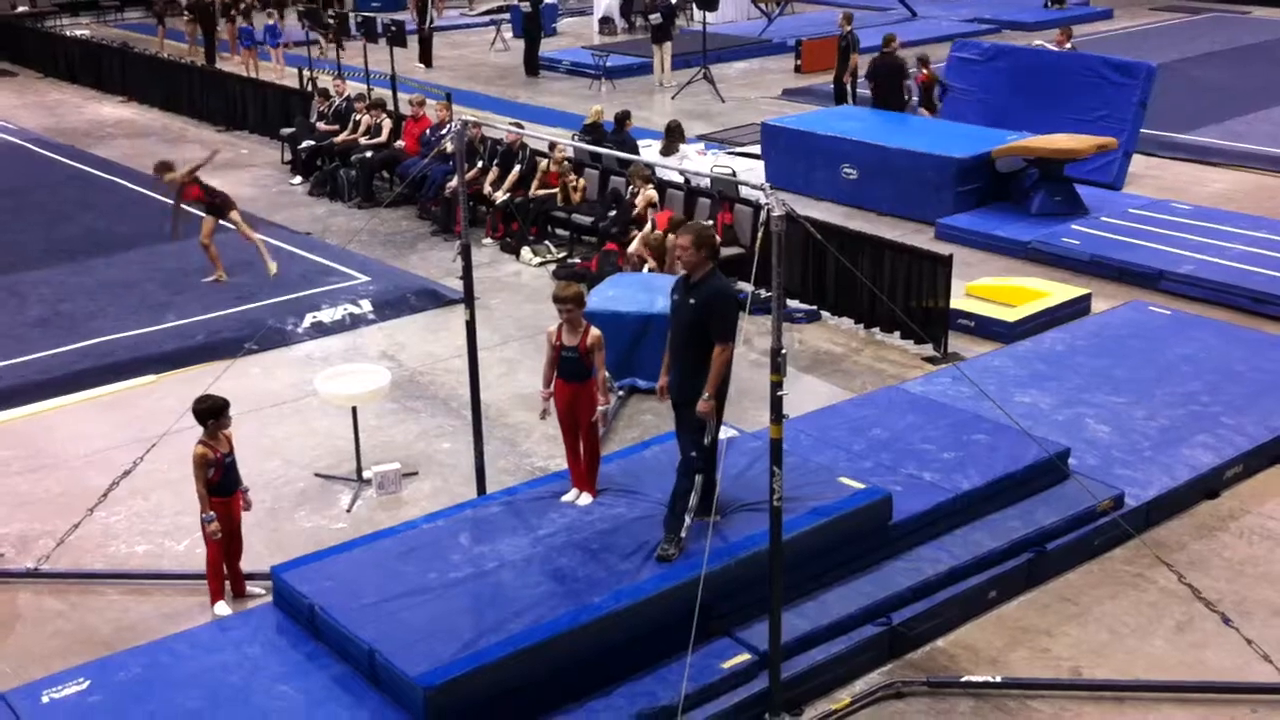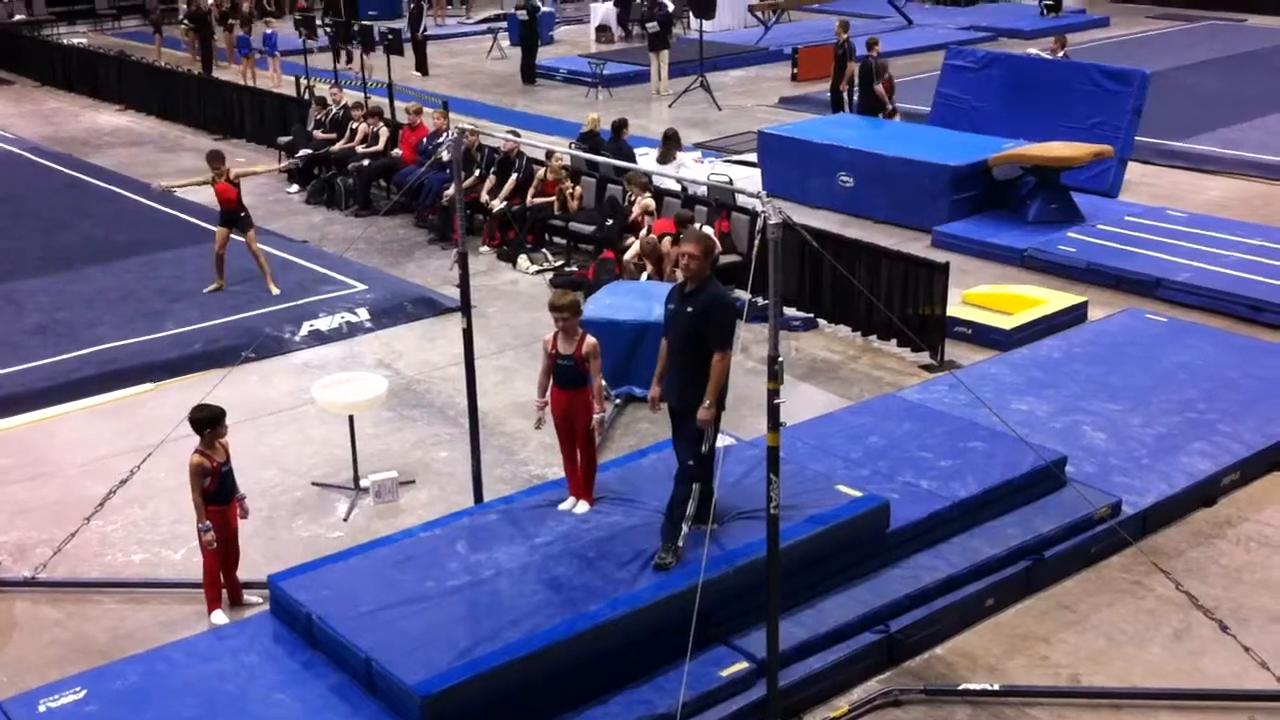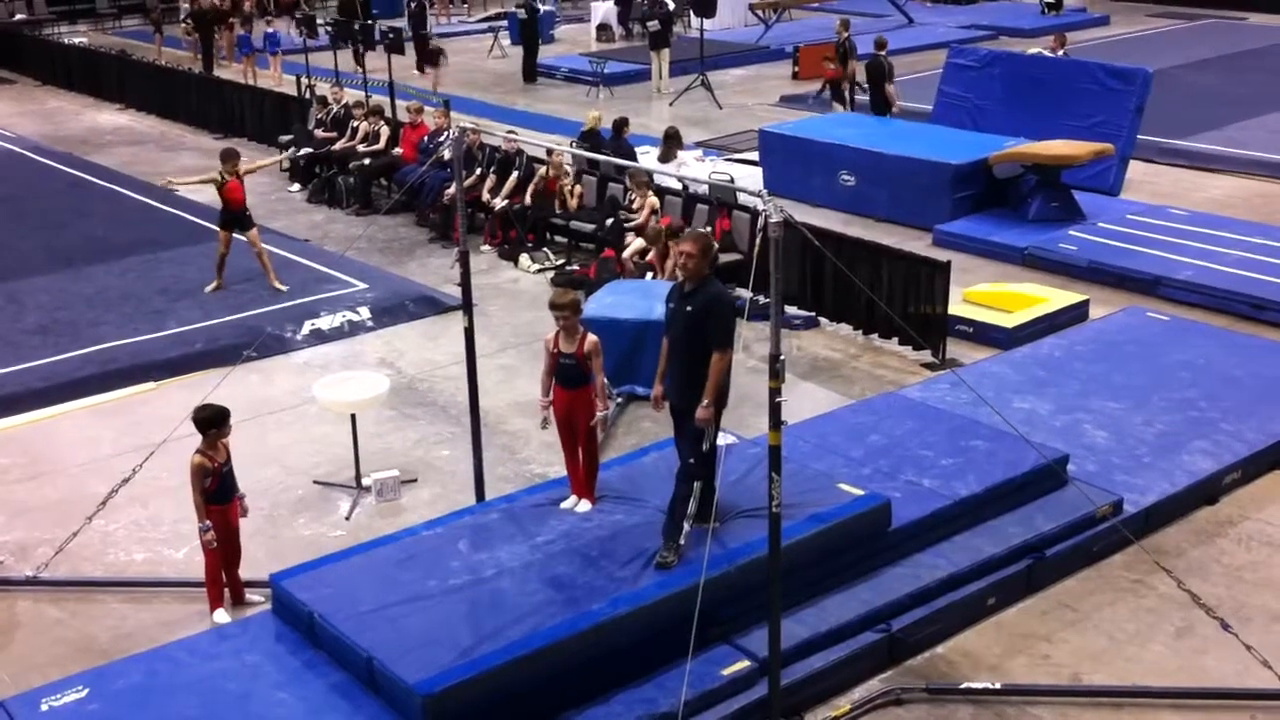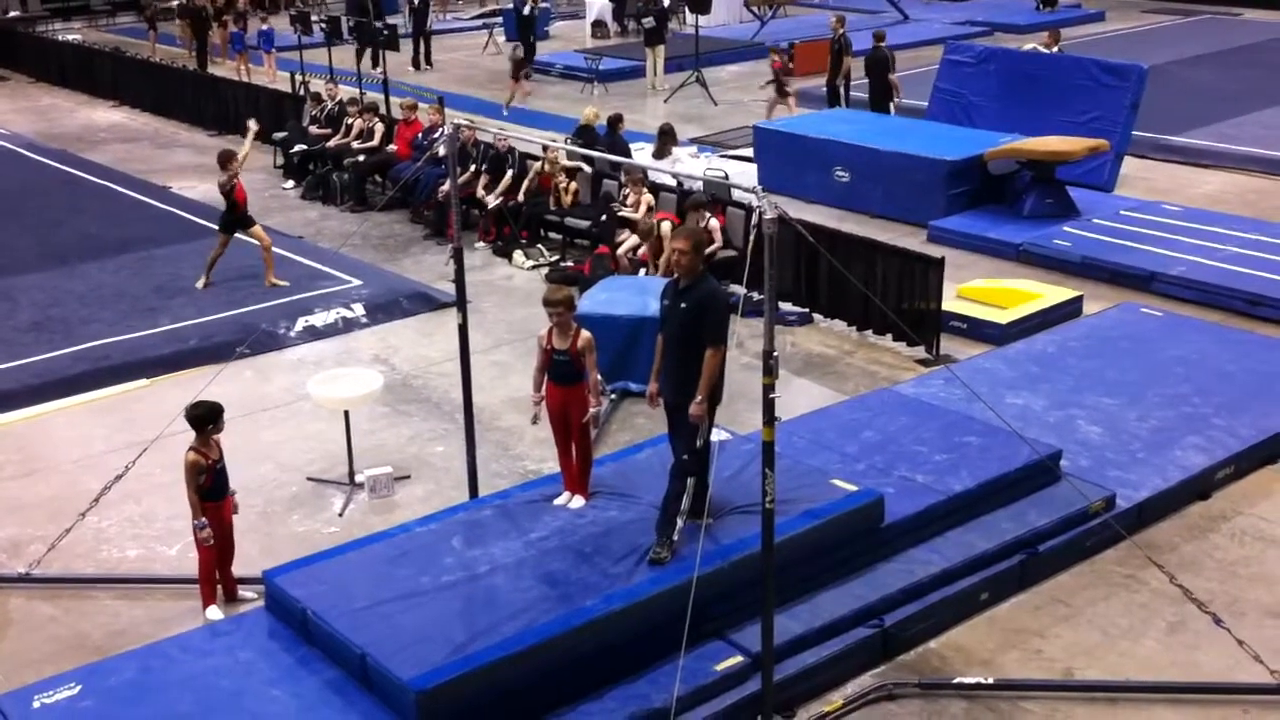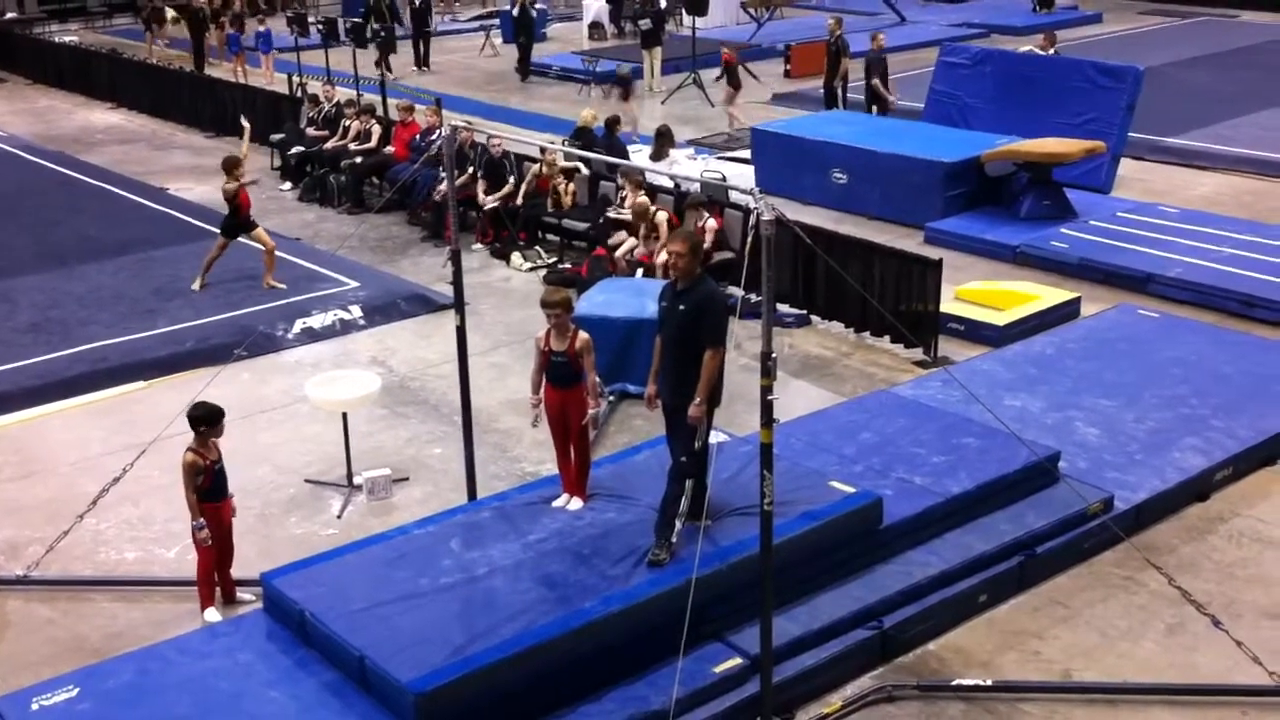
dt=0.5s
person 1, frame 1
left shoulder: (720, 293)
right shoulder: (681, 284)
left elbow: (723, 348)
left wrist: (709, 395)
right wrist: (665, 373)
left hip: (703, 391)
right hip: (681, 386)
left knee: (692, 460)
right knee: (696, 452)
left ankle: (674, 532)
right ankle: (705, 506)
person 1, frame 2
left shoulder: (718, 300)
right shoulder: (675, 293)
left elbow: (722, 355)
left wrist: (709, 403)
right wrist: (657, 382)
left hip: (701, 399)
right hip: (677, 393)
left knee: (690, 468)
right knee: (692, 460)
left ankle: (671, 540)
right ankle: (702, 514)
person 1, frame 3
left shoulder: (718, 299)
right shoulder: (676, 292)
left elbow: (721, 354)
left wrist: (708, 402)
right wrist: (659, 381)
left hip: (702, 397)
right hip: (679, 392)
left knee: (691, 467)
right knee: (696, 457)
left ankle: (672, 538)
right ankle: (704, 512)
person 1, frame 4
left shoulder: (712, 295)
right shoulder: (670, 288)
left elbow: (715, 350)
left wrist: (701, 399)
right wrist: (655, 379)
left hip: (696, 394)
right hip: (673, 388)
left knee: (685, 463)
right knee: (690, 454)
left ankle: (666, 534)
right ankle: (697, 508)
person 1, frame 5
left shoulder: (710, 297)
right shoulder: (668, 291)
left elbow: (714, 352)
left wrist: (700, 400)
right wrist: (653, 380)
left hip: (694, 395)
right hip: (671, 390)
left knee: (683, 464)
right knee: (686, 456)
left ankle: (665, 536)
right ankle: (696, 509)
person 2, frame 1
left shoulder: (593, 336)
right shoulder: (553, 333)
left elbow: (600, 371)
right elbow: (549, 366)
left wrist: (602, 403)
right wrist: (546, 397)
left hip: (585, 391)
right hip: (563, 391)
left knee: (589, 441)
right knee: (570, 440)
left ankle: (589, 488)
right ankle: (576, 485)
person 2, frame 2
left shoulder: (589, 344)
right shoulder: (549, 341)
left elbow: (596, 379)
right elbow: (545, 374)
left wrist: (599, 411)
right wrist: (540, 406)
left hip: (582, 399)
right hip: (559, 399)
left knee: (586, 449)
right knee: (567, 448)
left ankle: (586, 496)
right ankle: (574, 493)
person 2, frame 3
left shoulder: (590, 342)
right shoulder: (550, 341)
left elbow: (598, 377)
right elbow: (547, 374)
left wrist: (601, 409)
right wrist: (545, 405)
left hip: (583, 398)
right hip: (561, 398)
left knee: (588, 448)
right knee: (568, 448)
left ankle: (588, 495)
right ankle: (575, 491)
person 2, frame 4
left shoulder: (584, 338)
right shoulder: (544, 336)
left elbow: (592, 373)
right elbow: (540, 370)
left wrist: (595, 405)
right wrist: (536, 401)
left hip: (577, 394)
right hip: (554, 394)
left knee: (581, 444)
right knee: (562, 444)
left ankle: (581, 491)
right ankle: (568, 488)
person 2, frame 5
left shoulder: (582, 340)
right shoulder: (542, 338)
left elbow: (590, 375)
right elbow: (537, 372)
left wrist: (593, 406)
right wrist: (535, 403)
left hip: (576, 396)
right hip: (553, 396)
left knee: (580, 446)
right knee: (560, 446)
left ankle: (579, 493)
right ankle: (567, 490)
person 3, frame 1
left shoulder: (227, 436)
right shoulder: (202, 452)
right elbow: (201, 487)
left wrist: (243, 491)
right wrist: (209, 518)
left hip: (233, 500)
right hip: (216, 505)
left knee: (235, 547)
right knee: (216, 553)
left ankle: (239, 587)
right ankle: (217, 599)
person 3, frame 2
left shoulder: (223, 445)
right shoulder: (198, 461)
right elbow: (197, 496)
left wrist: (240, 499)
right wrist: (204, 527)
left hip: (229, 508)
right hip: (212, 514)
left knee: (232, 556)
right knee: (213, 562)
left ankle: (236, 596)
right ankle: (214, 608)
person 3, frame 3
left shoulder: (224, 444)
right shoulder: (199, 461)
right elbow: (197, 495)
left wrist: (240, 498)
right wrist: (204, 527)
left hip: (230, 507)
right hip: (213, 513)
left knee: (233, 554)
right knee: (215, 561)
left ankle: (238, 594)
right ankle: (217, 606)
person 3, frame 4
left shoulder: (216, 441)
right shoulder: (193, 458)
right elbow: (192, 493)
left wrist: (231, 495)
right wrist: (200, 524)
left hip: (223, 504)
right hip: (208, 511)
left knee: (227, 551)
right knee: (209, 558)
left ankle: (231, 591)
right ankle: (210, 603)
person 3, frame 5
left shoulder: (214, 445)
right shoulder: (191, 459)
right elbow: (190, 493)
left wrist: (229, 498)
right wrist: (198, 525)
left hip: (222, 506)
right hip: (207, 512)
left knee: (226, 553)
right knee: (208, 559)
left ankle: (229, 593)
right ankle: (207, 605)
